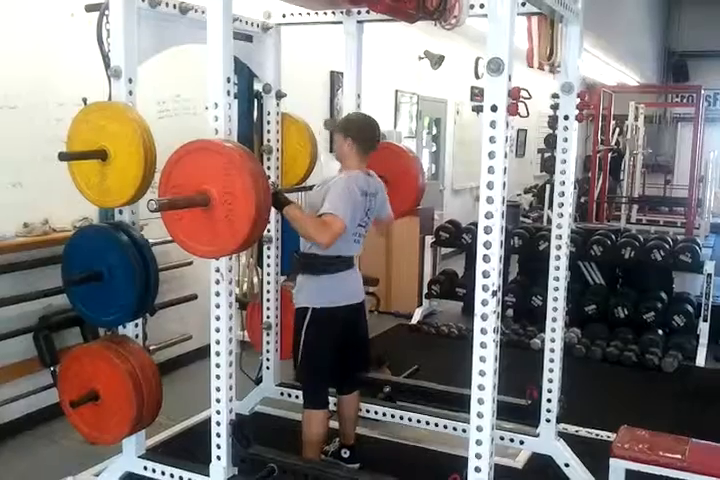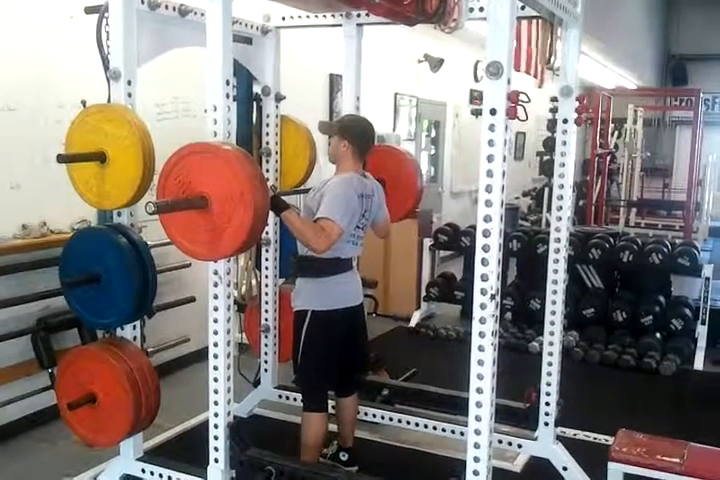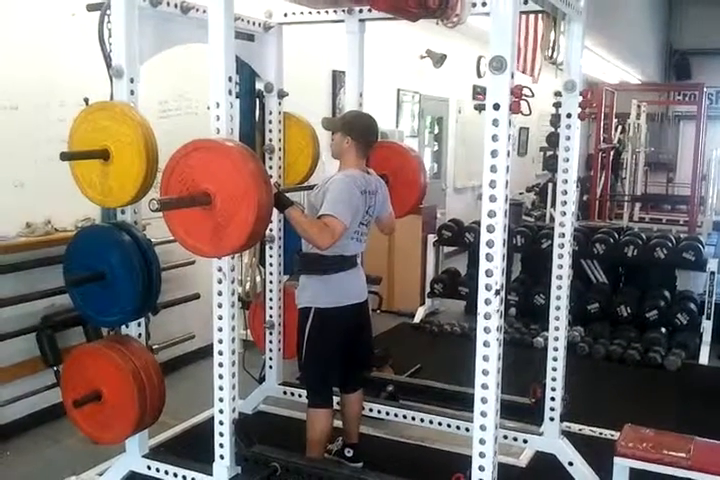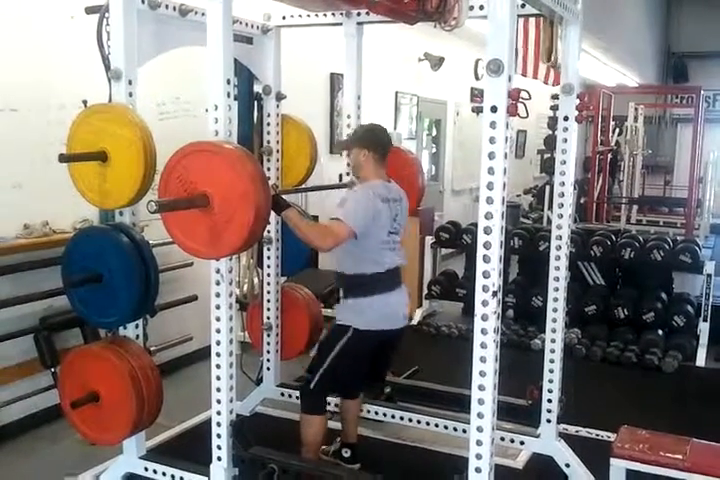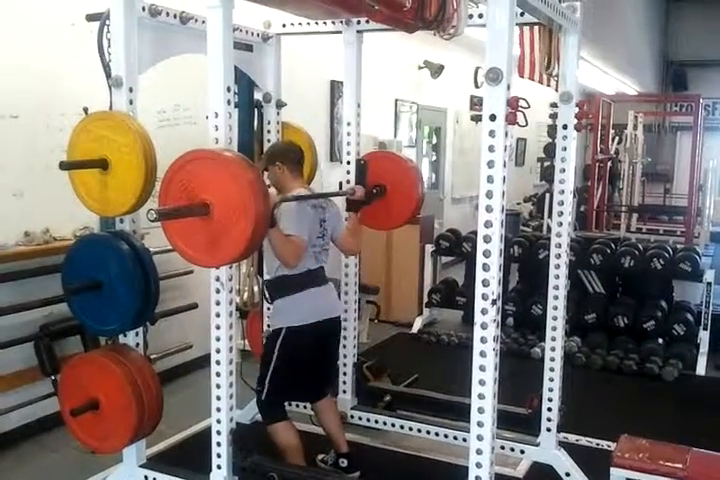
dt=1s
person 1, frame 1
left shoulder: (343, 184)
right shoulder: (374, 184)
left elbow: (323, 235)
right elbow: (386, 222)
left wrist: (282, 202)
left hip: (321, 298)
right hip: (349, 293)
left knee: (314, 389)
right knee: (347, 379)
right ankle: (346, 450)
person 1, frame 2
left shoulder: (340, 187)
right shoulder: (371, 186)
left elbow: (320, 241)
right elbow: (383, 229)
left wrist: (280, 207)
left hip: (320, 300)
right hip: (348, 295)
left knee: (313, 391)
right knee: (346, 381)
right ankle: (344, 452)
person 1, frame 3
left shoulder: (342, 184)
right shoulder: (374, 183)
left elbow: (323, 237)
right elbow: (388, 226)
left wrist: (284, 203)
left hip: (324, 297)
right hip: (352, 292)
left knee: (319, 388)
right knee: (350, 377)
right ankle: (349, 448)
person 1, frame 4
left shoulder: (363, 197)
right shoulder: (396, 193)
left elbow: (325, 239)
left wrist: (280, 206)
left hip: (364, 314)
right hip: (393, 310)
left knee: (313, 390)
right knee: (350, 381)
right ankle: (346, 450)
person 1, frame 5
left shoulder: (292, 205)
right shoulder: (324, 203)
left elbow: (291, 257)
right elbow: (351, 246)
left wrist: (268, 221)
right wrist: (356, 208)
left hip: (295, 316)
right hip: (326, 309)
left knee: (269, 401)
right knee: (318, 389)
